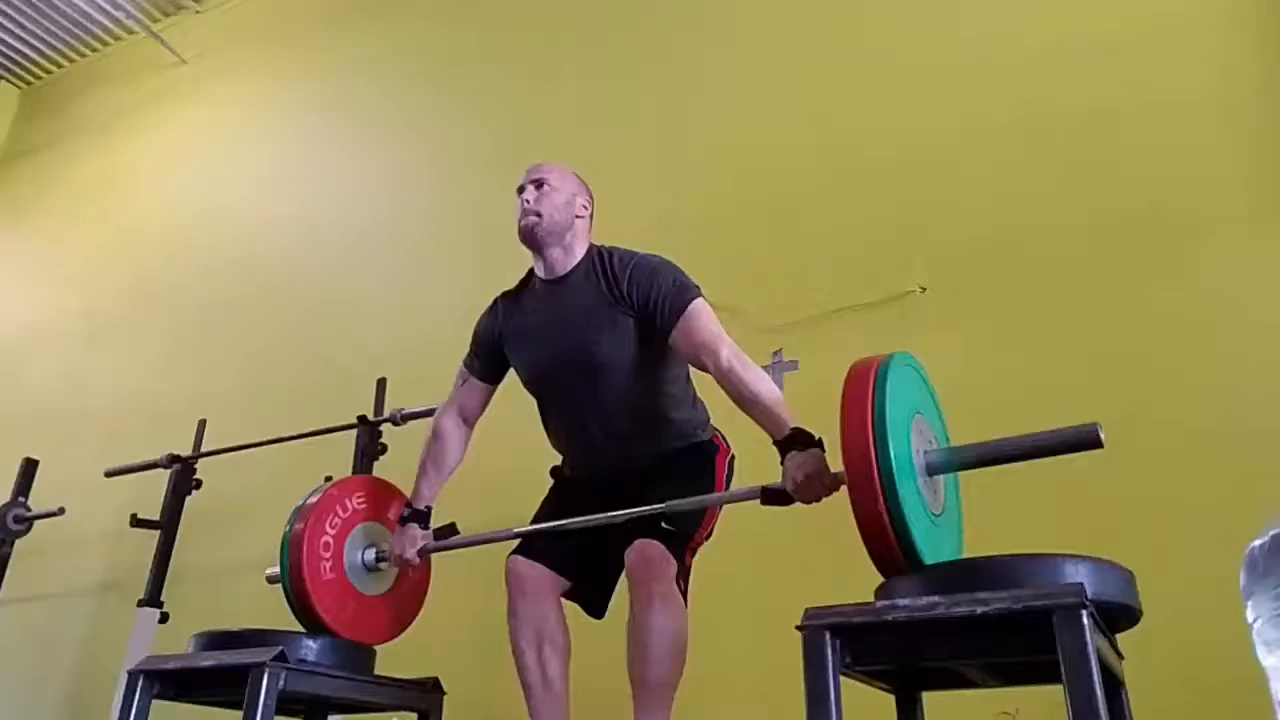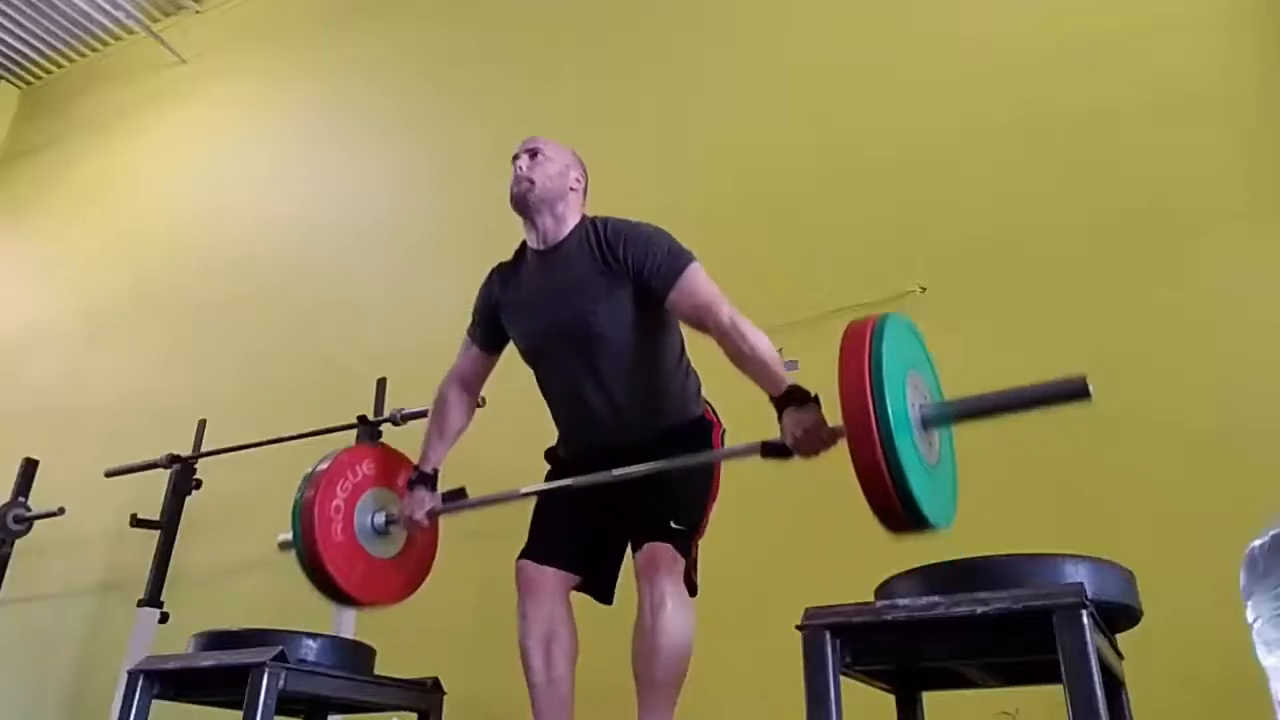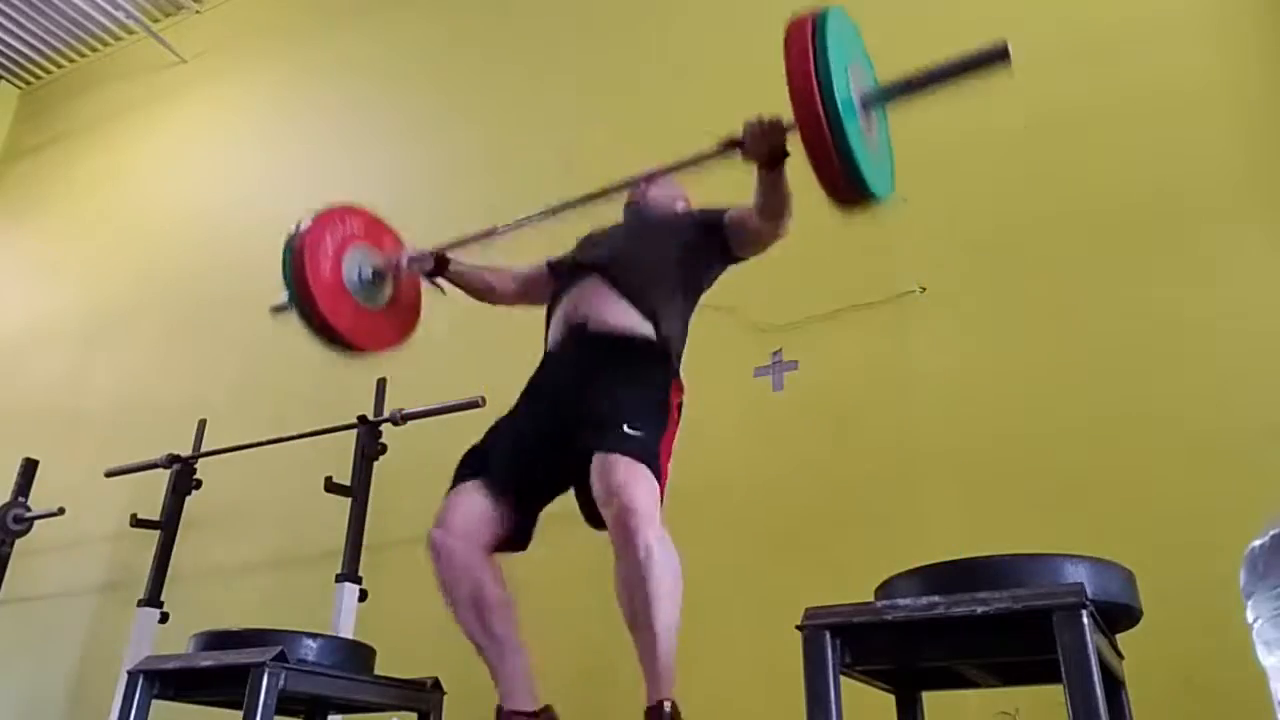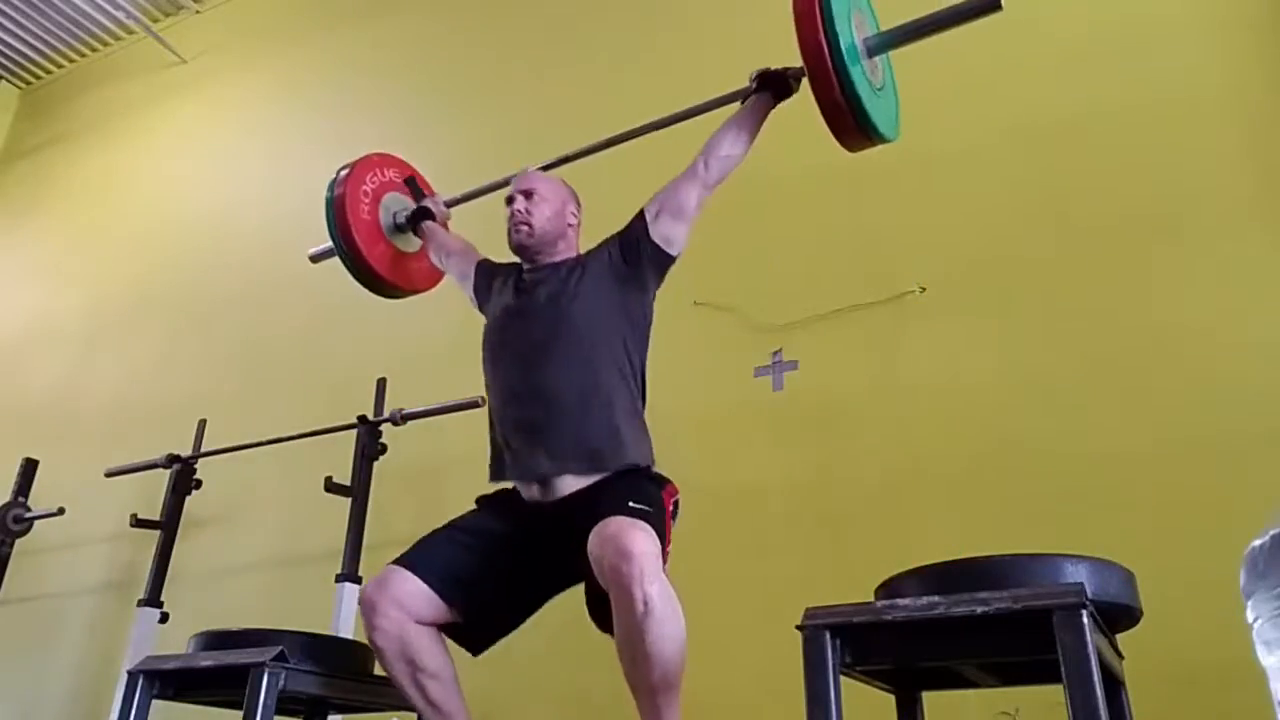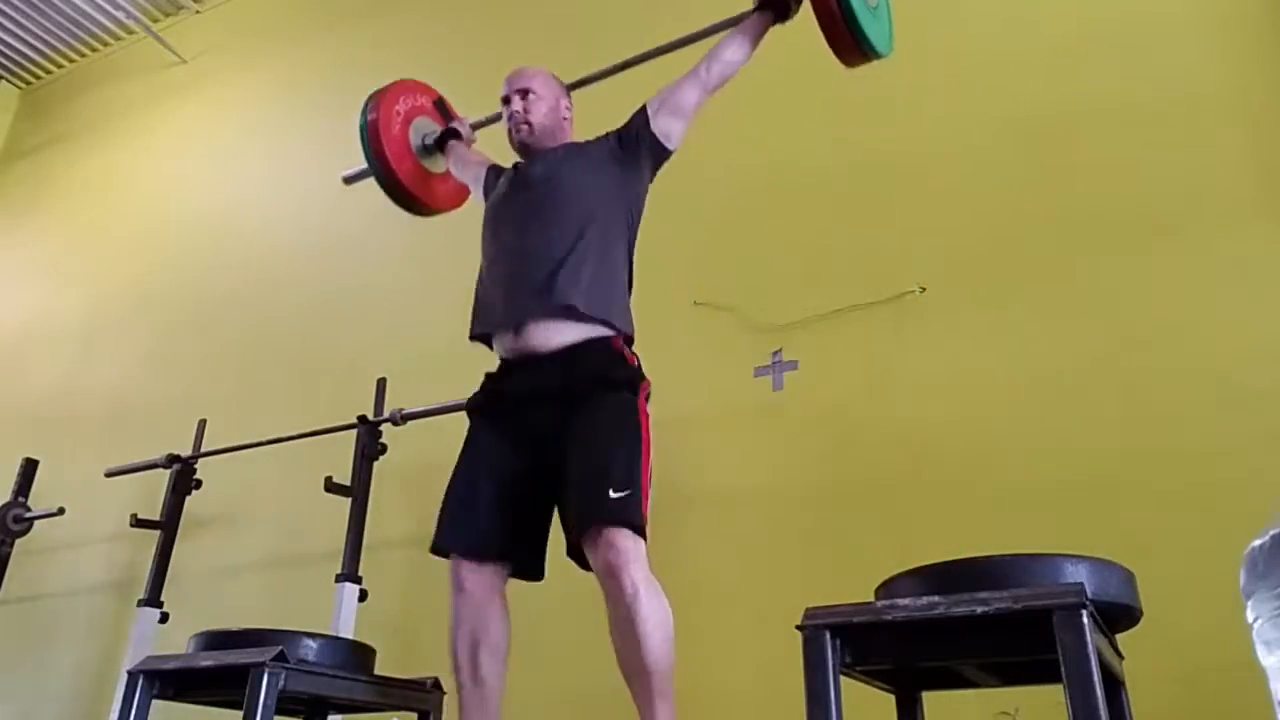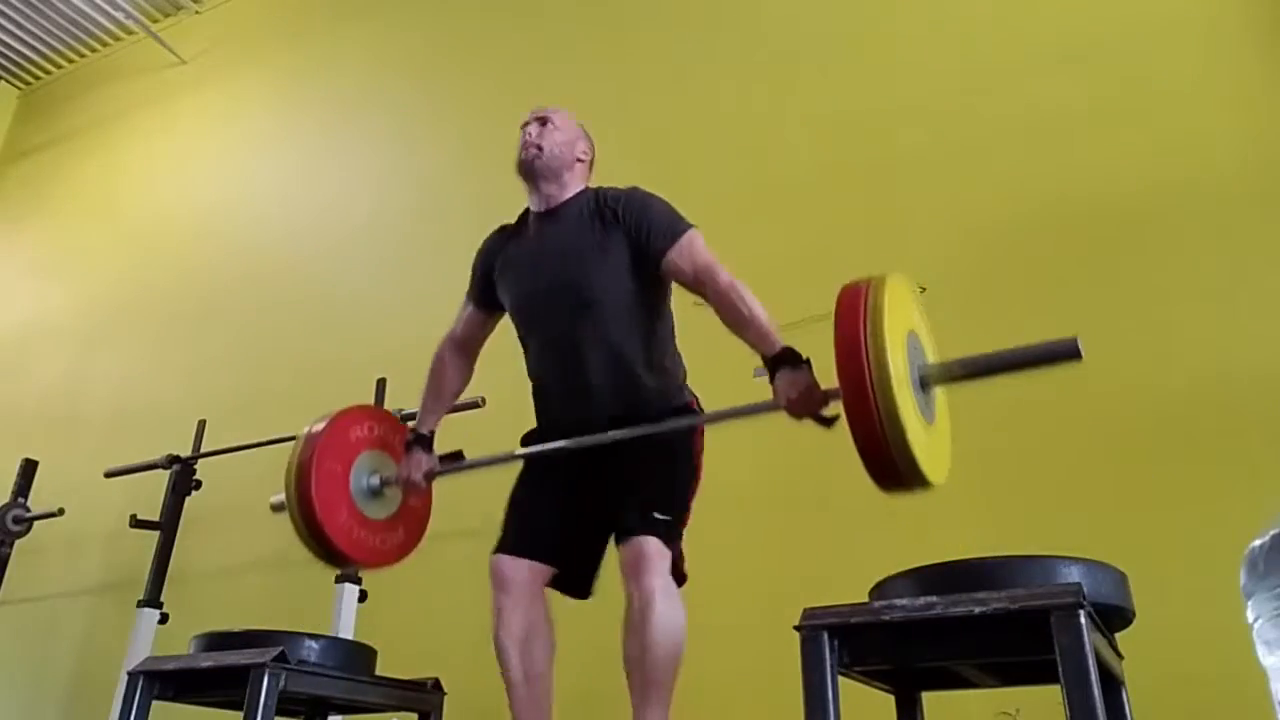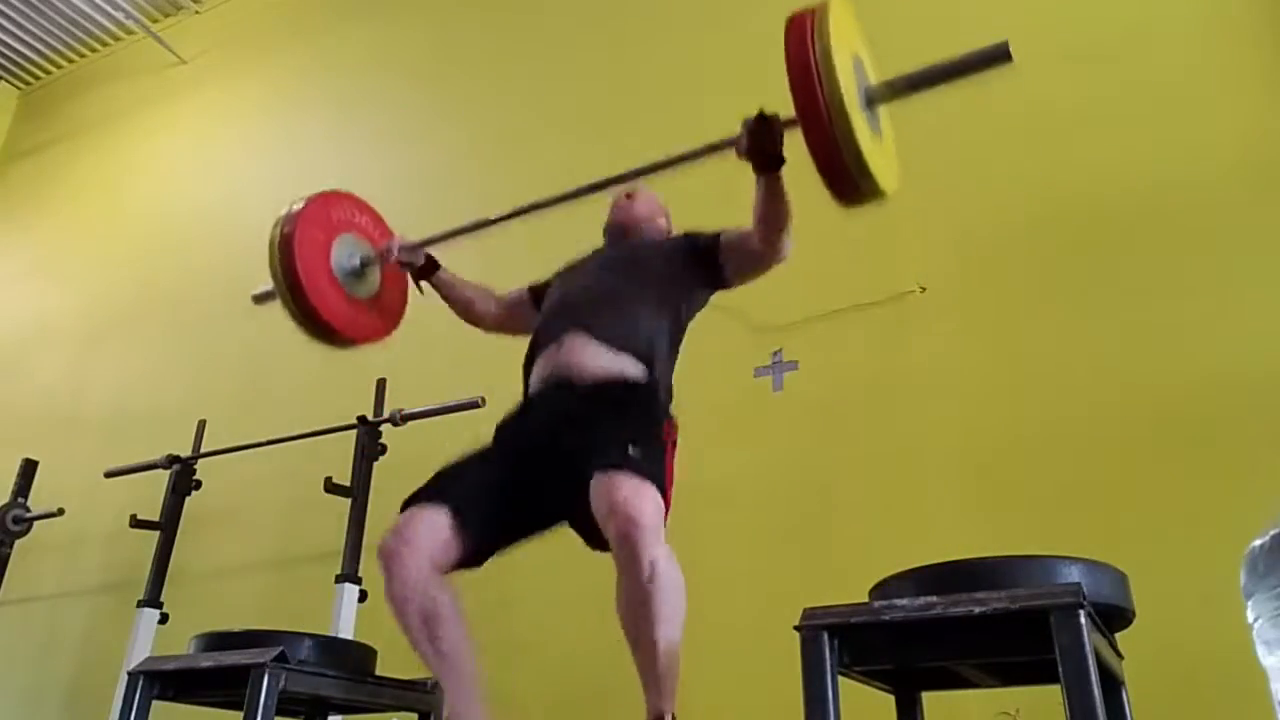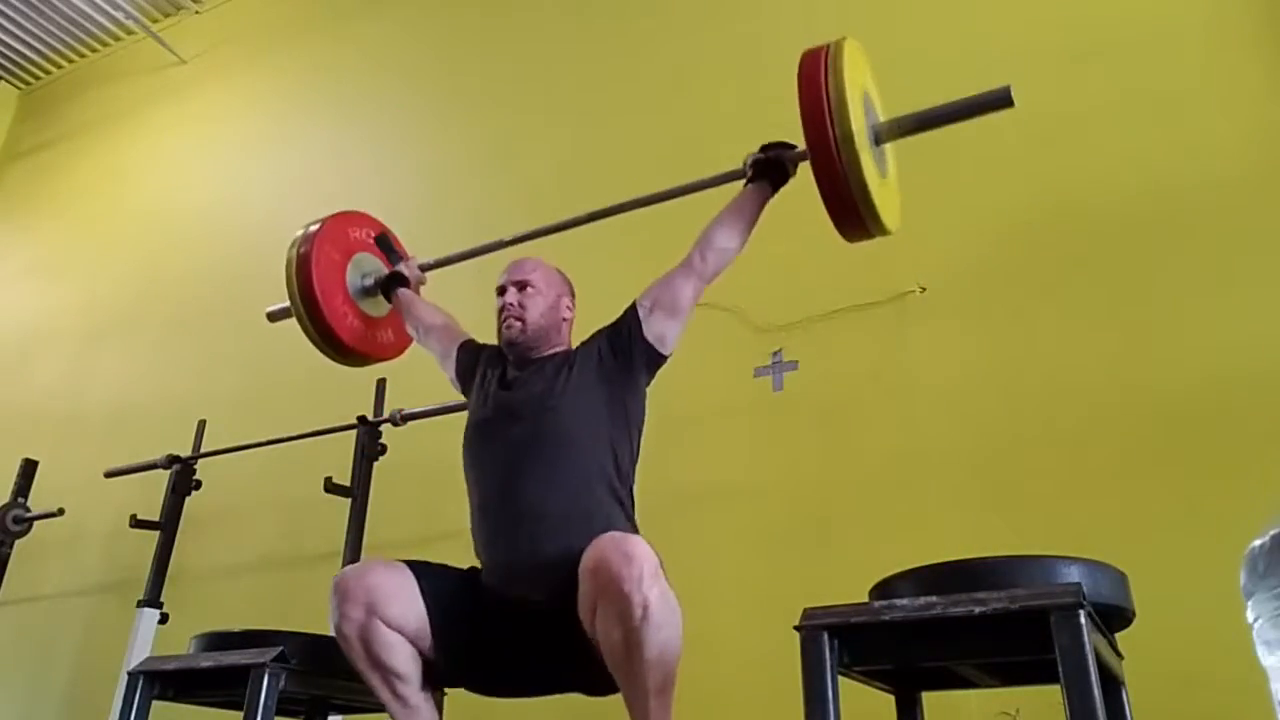
dt=0.4s
person 1, frame 1
left shoulder: (636, 276)
right shoulder: (505, 316)
left elbow: (723, 358)
right elbow: (456, 415)
left wrist: (796, 443)
right wrist: (417, 514)
left hip: (679, 460)
right hip: (589, 475)
left knee: (649, 565)
right knee: (527, 574)
person 1, frame 2
left shoulder: (626, 247)
right shoulder: (503, 286)
left elbow: (719, 317)
right elbow: (461, 383)
left wrist: (791, 399)
right wrist: (424, 476)
left hip: (672, 445)
right hip: (587, 455)
left knee: (658, 567)
right knee: (540, 580)
person 1, frame 3
left shoulder: (694, 229)
right shoulder: (592, 246)
left elbow: (765, 227)
right elbow: (511, 286)
left wrist: (770, 161)
right wrist: (437, 267)
left hip: (632, 364)
right hip: (555, 380)
left knee: (627, 499)
right knee: (457, 532)
person 1, frame 4
left shoulder: (619, 267)
right shoulder: (498, 287)
left elbow: (701, 176)
right elbow: (454, 256)
left wrist: (763, 100)
left hip: (614, 487)
right hip: (520, 509)
left knee: (628, 562)
right knee: (387, 601)
person 1, frame 5
left shoulder: (614, 159)
right shoulder: (505, 186)
left elbow: (692, 89)
left hip: (596, 377)
right hip: (512, 392)
left knee: (618, 558)
right knee: (472, 574)
person 1, frame 6
left shoulder: (626, 212)
right shoulder: (500, 250)
left elbow: (714, 282)
right elbow: (457, 347)
left wrist: (783, 361)
right wrist: (421, 437)
left hip: (652, 427)
right hip: (563, 437)
left knee: (646, 562)
right knee: (513, 578)
person 1, frame 7
left shoulder: (680, 255)
right shoulder: (572, 276)
left elbow: (766, 248)
right elbow: (494, 310)
left wrist: (768, 167)
right wrist: (425, 270)
left hip: (618, 406)
right hip: (534, 420)
left knee: (635, 523)
right knee: (409, 545)
person 1, frame 8
left shoulder: (610, 363)
right shoulder: (483, 373)
left elbow: (698, 268)
right elbow: (433, 330)
left wrist: (764, 183)
left hip: (596, 615)
right hip: (498, 619)
left knee: (623, 563)
right knee: (360, 591)
